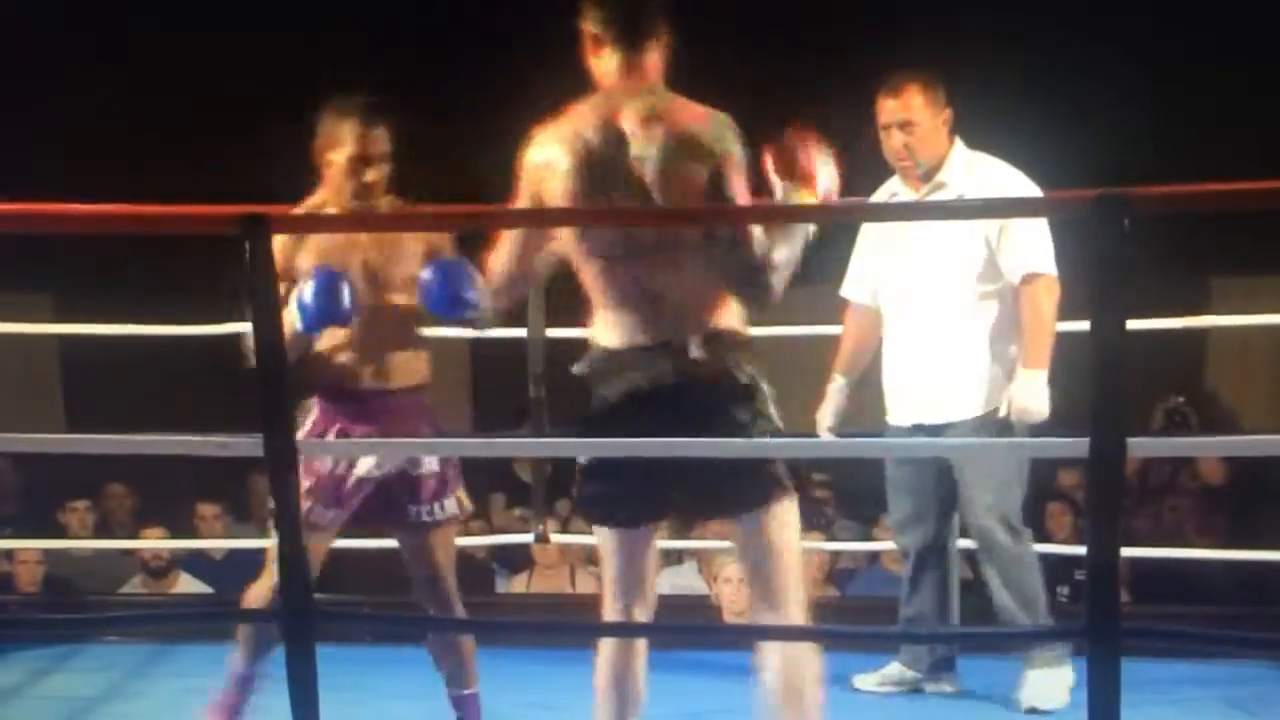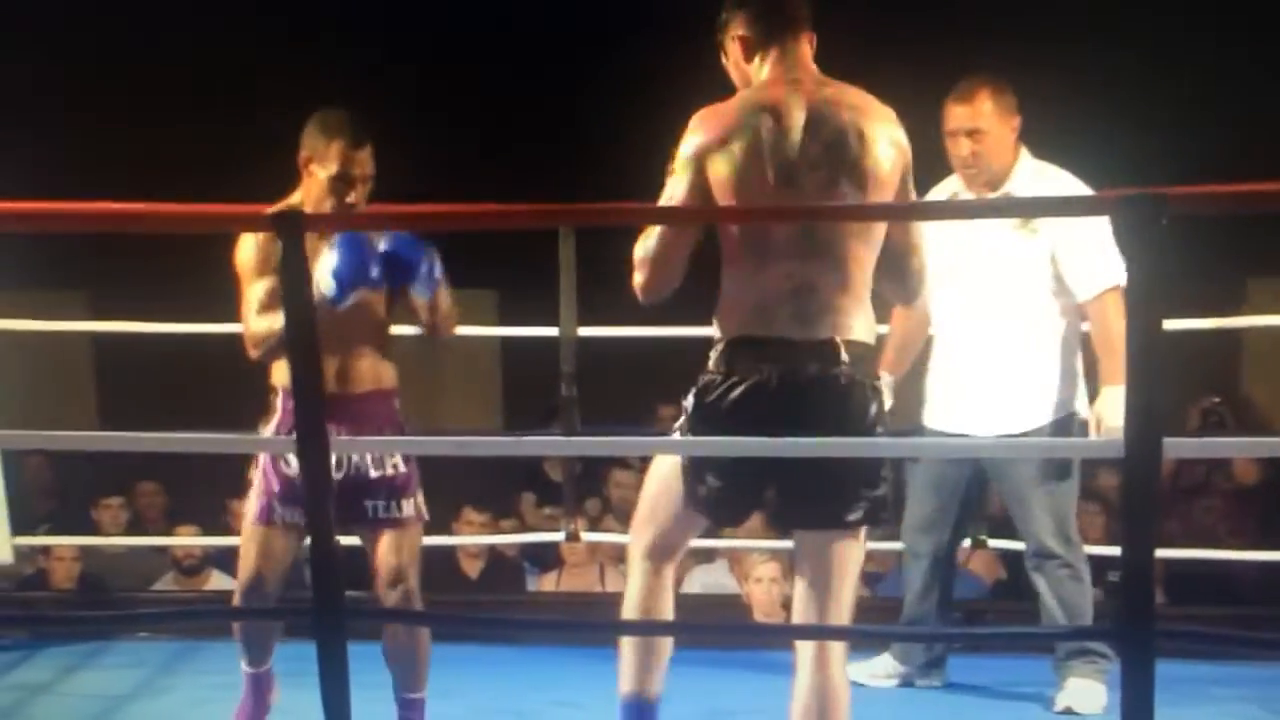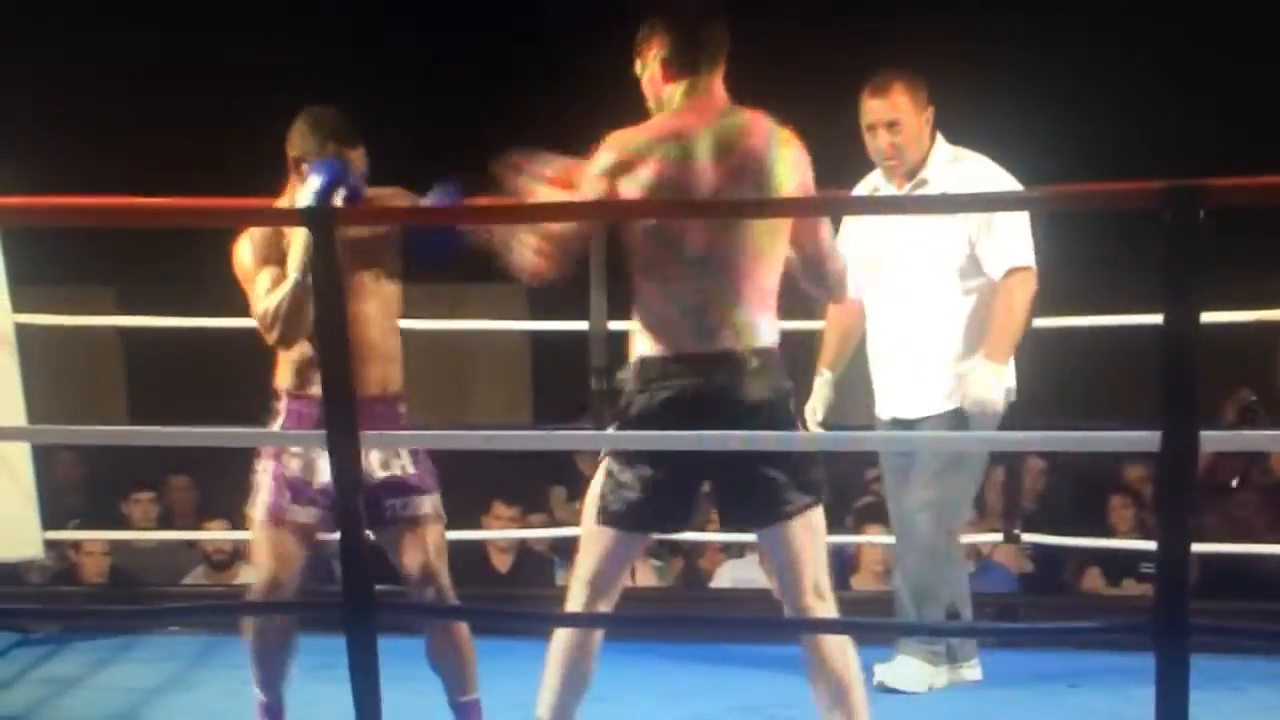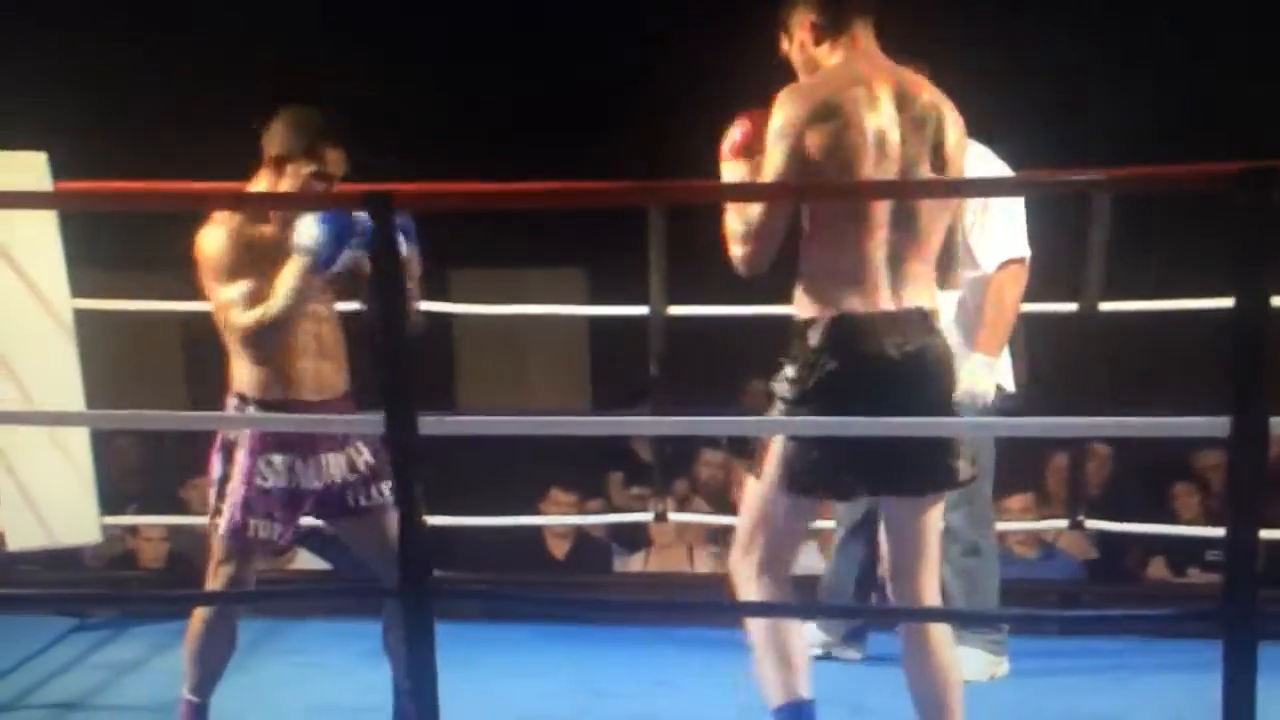
dt=0.7s
person 1, frame 1
left shoulder: (547, 148)
right shoulder: (705, 130)
left elbow: (503, 287)
right elbow: (758, 282)
right wrist: (803, 207)
left hip: (623, 383)
right hip: (715, 375)
left knee: (624, 615)
right knee: (780, 603)
person 1, frame 2
left shoulder: (713, 130)
right shoulder: (882, 126)
left elbow: (649, 281)
right elbow: (910, 283)
left hip: (744, 379)
right hip: (842, 382)
left knee: (649, 555)
right knee: (823, 630)
person 1, frame 3
left shoulder: (627, 152)
right shoulder: (785, 149)
left elbow: (540, 260)
right elbow: (832, 281)
left wrist: (542, 194)
left hip: (665, 394)
right hip: (758, 389)
left knee: (590, 591)
right knee: (811, 604)
person 1, frame 4
left shoulder: (806, 105)
right shoulder: (940, 109)
left elbow: (748, 250)
left wrist: (735, 179)
left hip: (836, 353)
right hip: (920, 350)
left knee: (758, 559)
right knee: (919, 591)
person 2, frame 1
left shoulder: (420, 227)
right shoulder: (291, 239)
left elbow: (463, 304)
left wrist: (462, 300)
right wrist: (293, 330)
left hip: (410, 418)
right hip: (335, 421)
left knee: (438, 586)
right knee: (287, 577)
person 2, frame 2
left shoulder: (386, 233)
right shoulder: (268, 238)
left elbow: (443, 331)
right elbow: (259, 343)
left wrist: (429, 290)
right wrist: (319, 296)
left hip: (377, 422)
right hip: (300, 423)
left knee: (400, 588)
right knee: (256, 579)
person 2, frame 3
left shoulder: (385, 212)
right shoulder: (260, 241)
right elbow: (280, 330)
right wrist: (308, 236)
left hip: (383, 423)
right hip: (306, 425)
left knee: (433, 584)
right knee: (271, 588)
person 2, frame 4
left shoulder: (330, 230)
right shoulder: (226, 237)
right elbow: (253, 338)
left wrist: (402, 259)
right wrist: (305, 262)
left hip: (340, 426)
right hip: (266, 433)
left knee: (404, 571)
right knee: (227, 589)
person 3, frame 1
left shoulder: (997, 186)
right shoulder: (882, 206)
left elbow: (1039, 283)
right elbow: (865, 306)
left wrist: (1033, 371)
right wrist: (839, 384)
left hip: (982, 400)
right hip: (909, 404)
left knee: (995, 527)
right knee: (917, 536)
left ankle: (1045, 657)
right ankle: (926, 657)
person 3, frame 2
left shoulder: (1062, 198)
right shoulder: (937, 205)
left elbow: (1104, 297)
right elbow: (915, 307)
left wrist: (1112, 388)
right wrist: (884, 381)
left hip: (1031, 412)
right hip: (947, 410)
left knee: (1051, 544)
right knee: (925, 534)
left ankle: (1082, 666)
right ankle: (918, 654)
person 3, frame 3
left shoulder: (979, 181)
right shoulder: (864, 199)
left elbow: (1019, 277)
right elbow: (849, 298)
left wrist: (993, 362)
right wrist: (825, 376)
left hip: (960, 393)
right hip: (895, 396)
left knee: (928, 521)
right knee: (912, 528)
left ankle: (925, 651)
right ankle: (954, 650)
person 3, frame 4
left shoulder: (977, 175)
left elbow: (1009, 270)
left wrist: (985, 358)
left hip: (955, 379)
left knee: (960, 511)
right knee: (858, 499)
left ankle: (979, 639)
right ankle: (841, 625)
